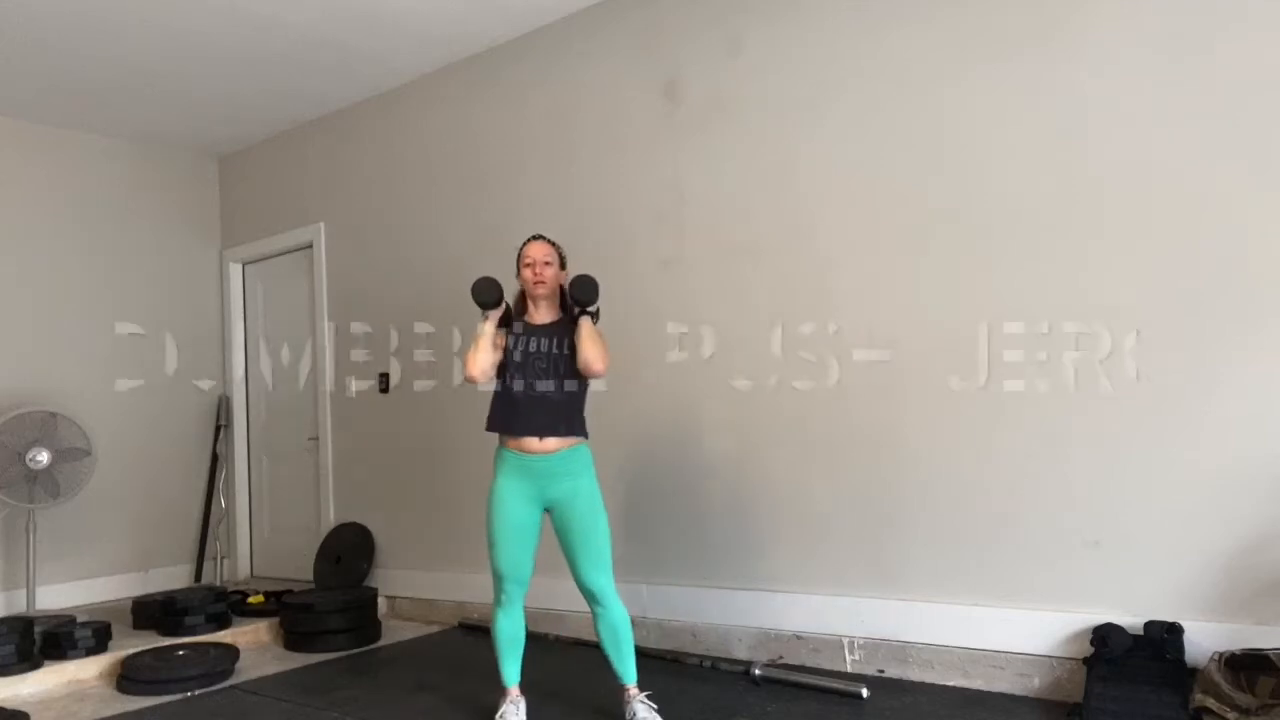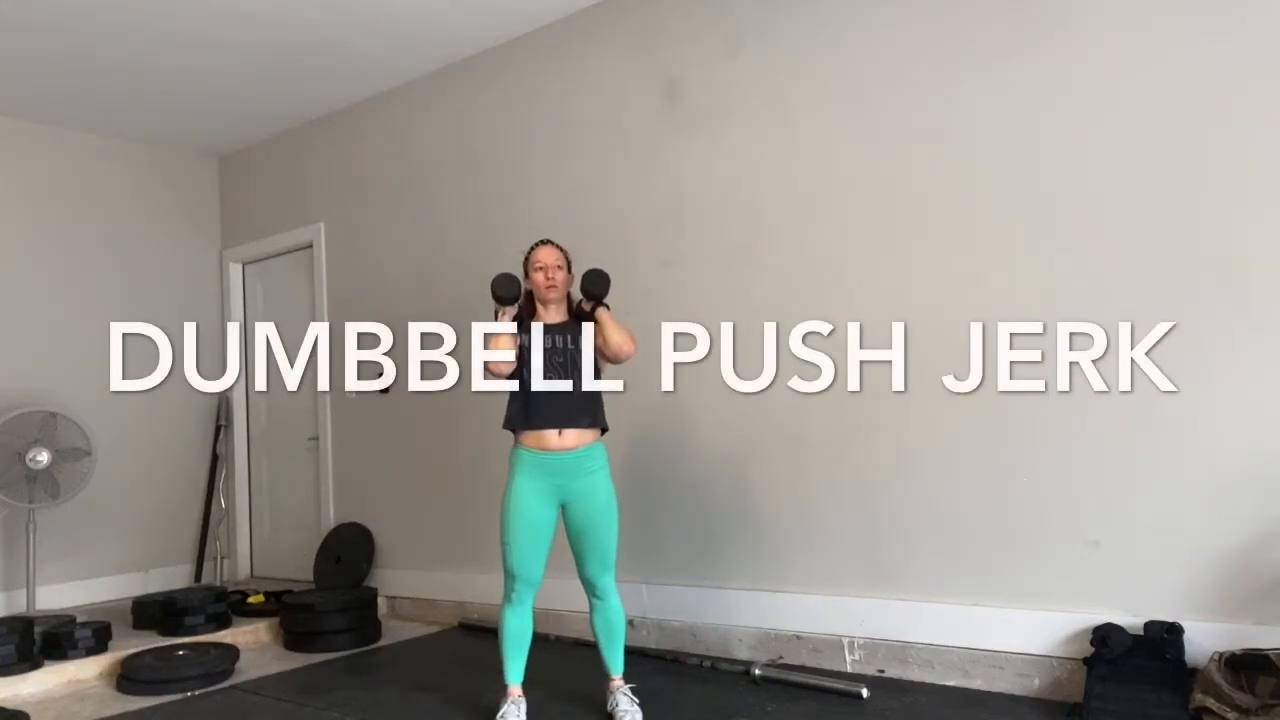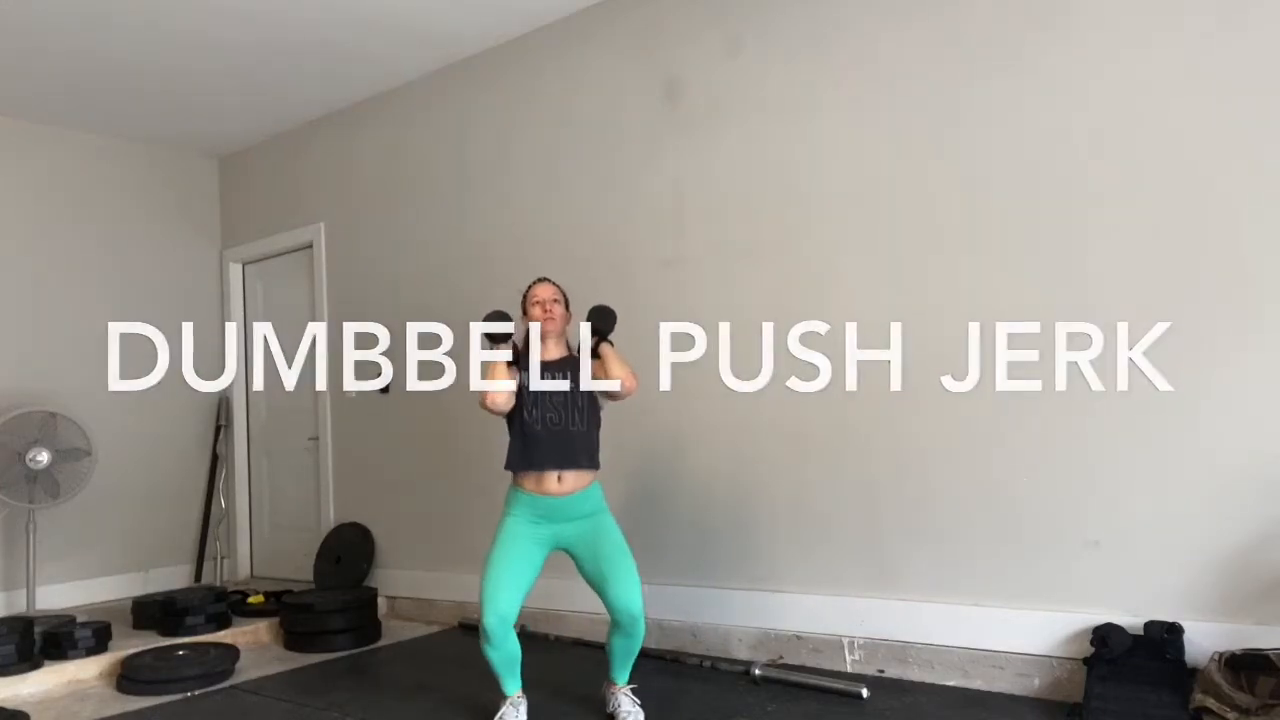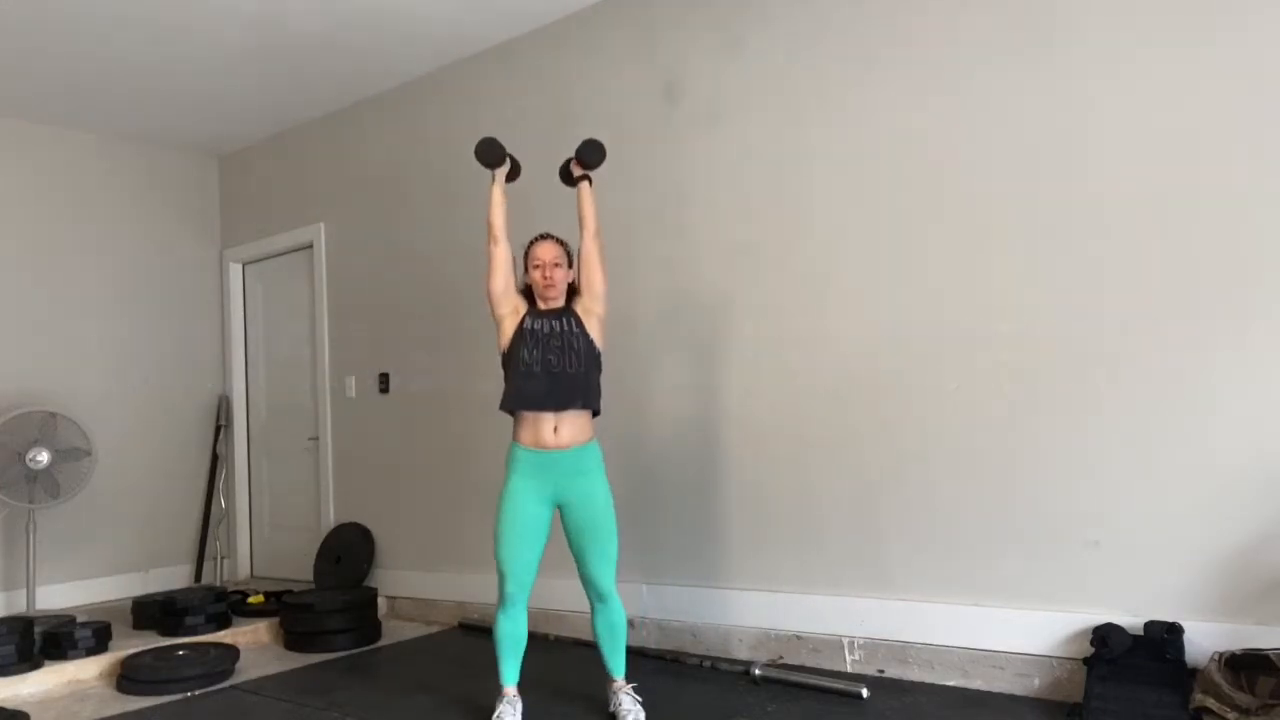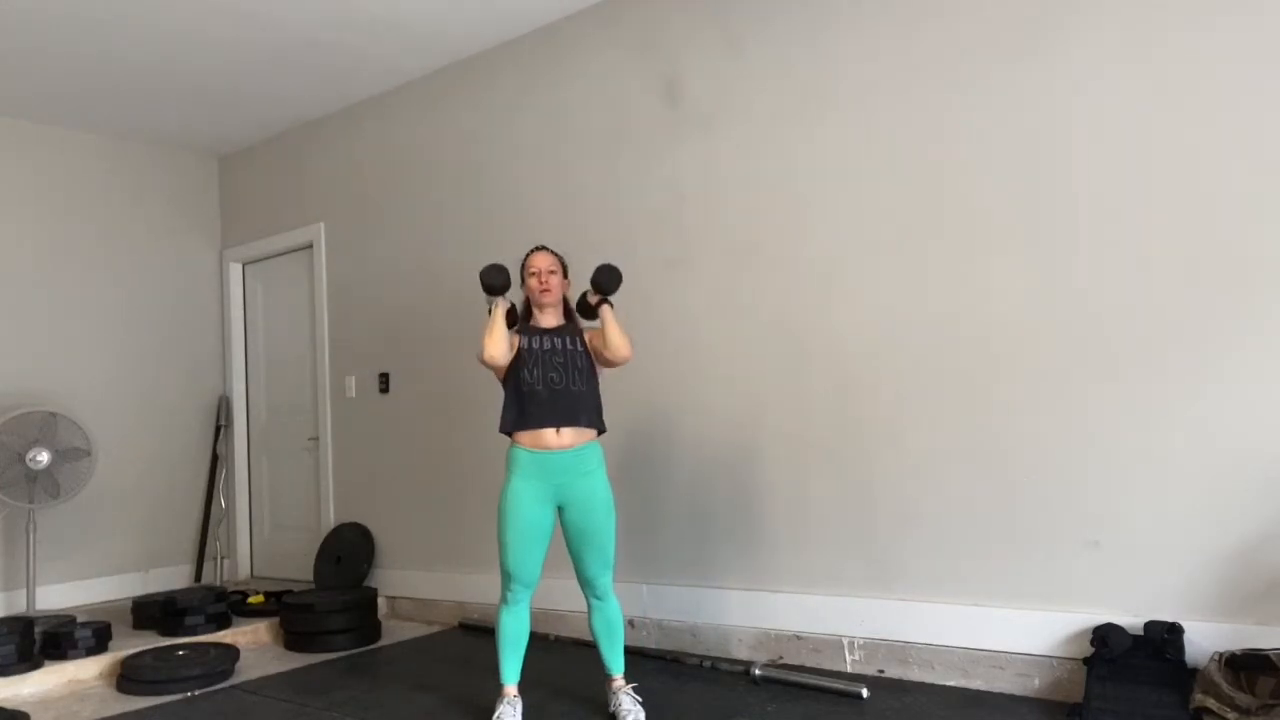
dt=1s
person 1, frame 1
left shoulder: (578, 329)
right shoulder: (504, 333)
left elbow: (595, 366)
right elbow: (475, 372)
left wrist: (583, 315)
right wrist: (490, 319)
left hip: (570, 469)
right hip: (513, 471)
left knee: (599, 588)
right knee: (509, 589)
person 1, frame 2
left shoulder: (588, 329)
right shoulder: (516, 330)
left elbow: (625, 350)
right elbow: (498, 366)
left wrist: (598, 308)
right wrist: (505, 315)
left hip: (588, 467)
right hip: (531, 469)
left knee: (600, 583)
right knee: (520, 586)
person 1, frame 3
left shoulder: (589, 369)
right shoulder: (513, 371)
left elbow: (626, 386)
right elbow: (495, 402)
left wrist: (604, 345)
right wrist: (502, 355)
left hip: (586, 510)
right hip: (527, 512)
left knee: (630, 609)
right knee: (494, 618)
person 1, frame 4
left shoulder: (587, 315)
right shoulder: (513, 317)
left elbow: (591, 238)
right elbow: (498, 243)
left wrist: (582, 182)
right wrist: (498, 182)
left hip: (583, 467)
right hip: (527, 470)
left knee: (601, 586)
right knee: (513, 590)
person 1, frame 5
left shoulder: (586, 337)
right shoulder: (514, 339)
left elbow: (621, 354)
right elbow: (492, 358)
left wrist: (604, 306)
right wrist: (498, 307)
left hip: (584, 467)
right hip: (527, 470)
left knee: (599, 585)
right knee: (517, 588)
